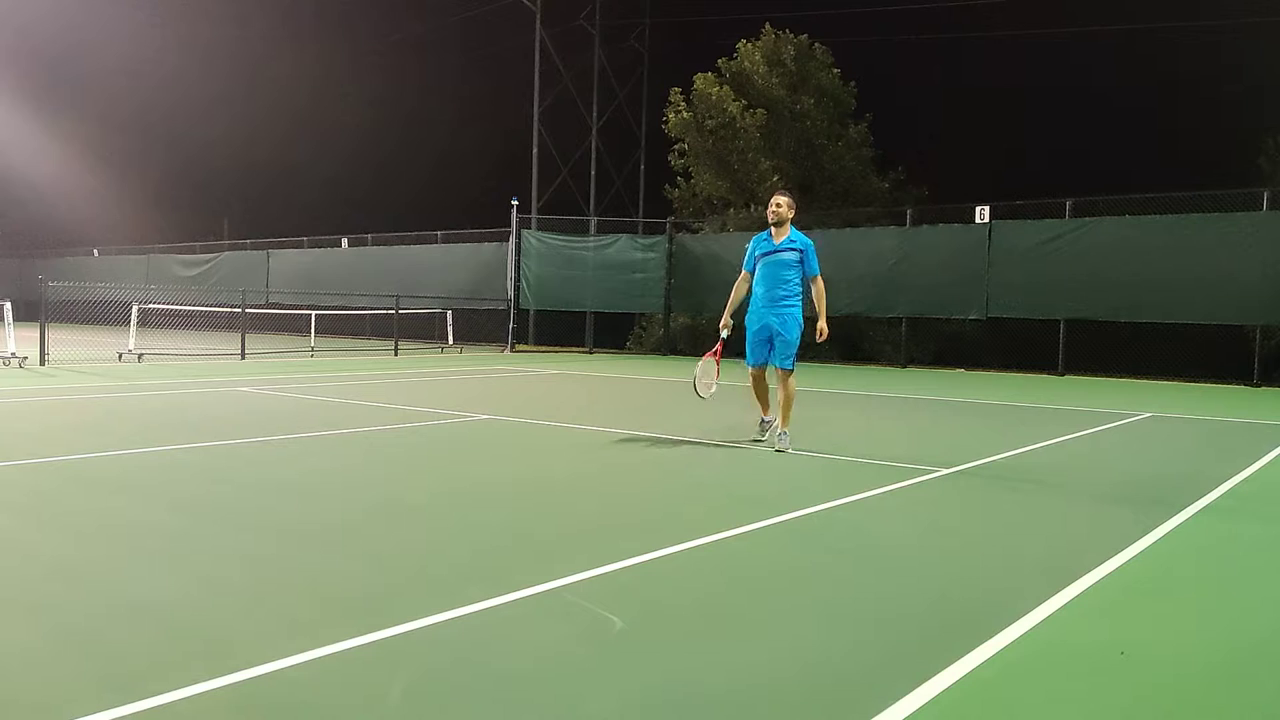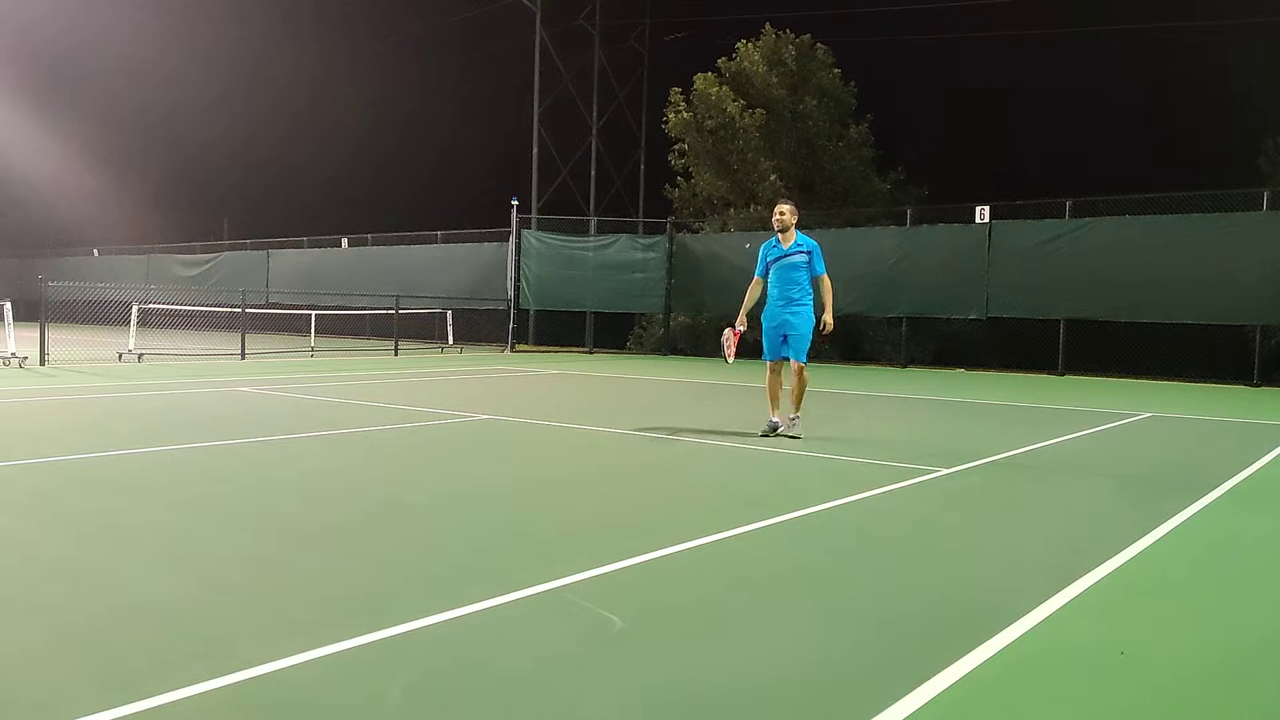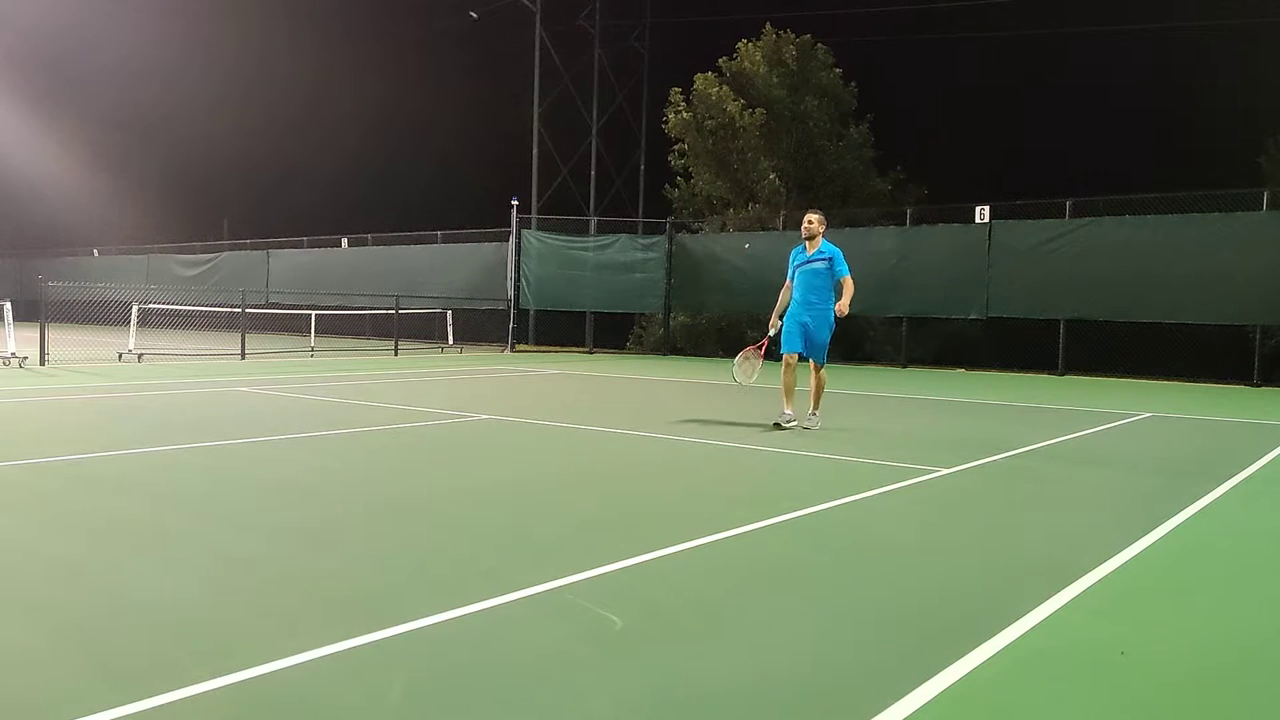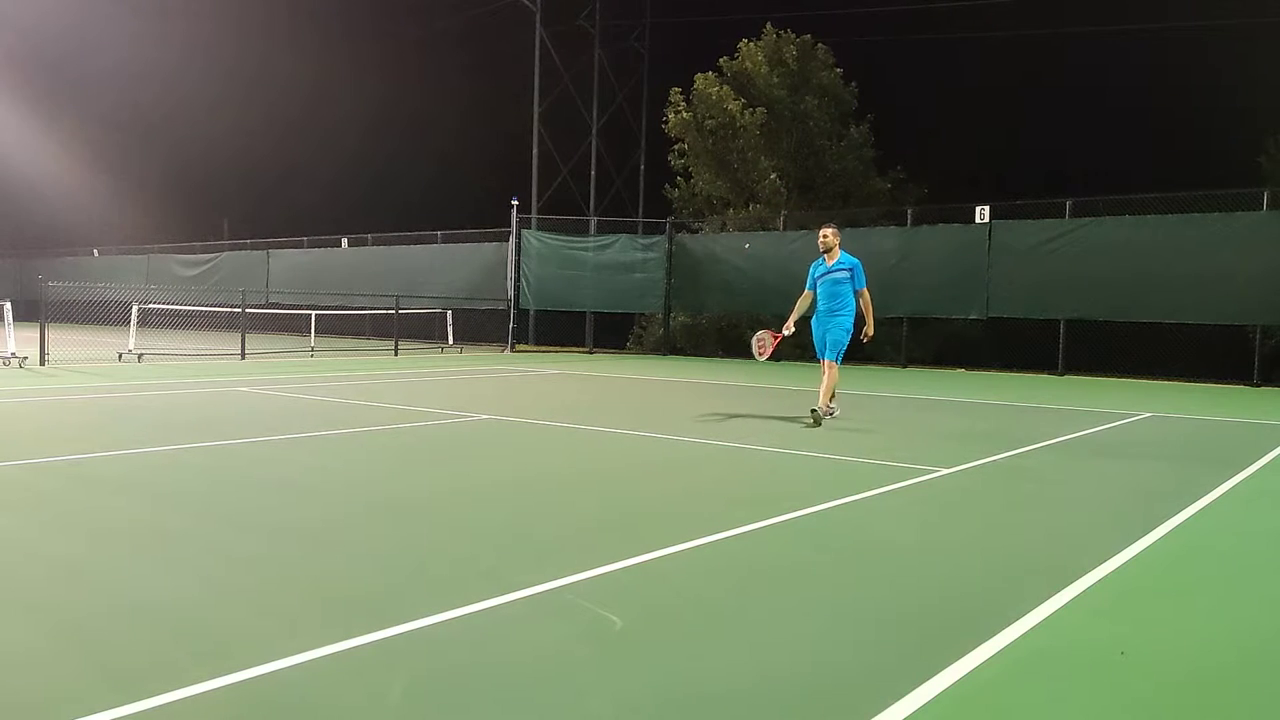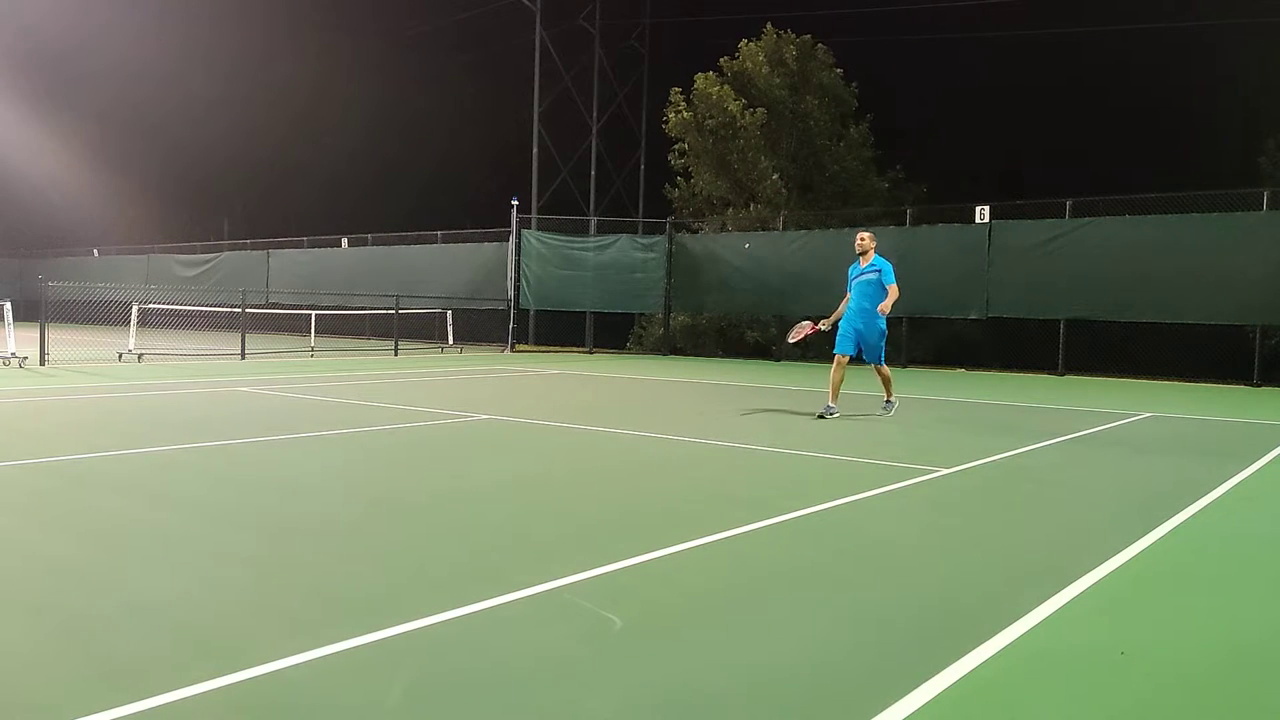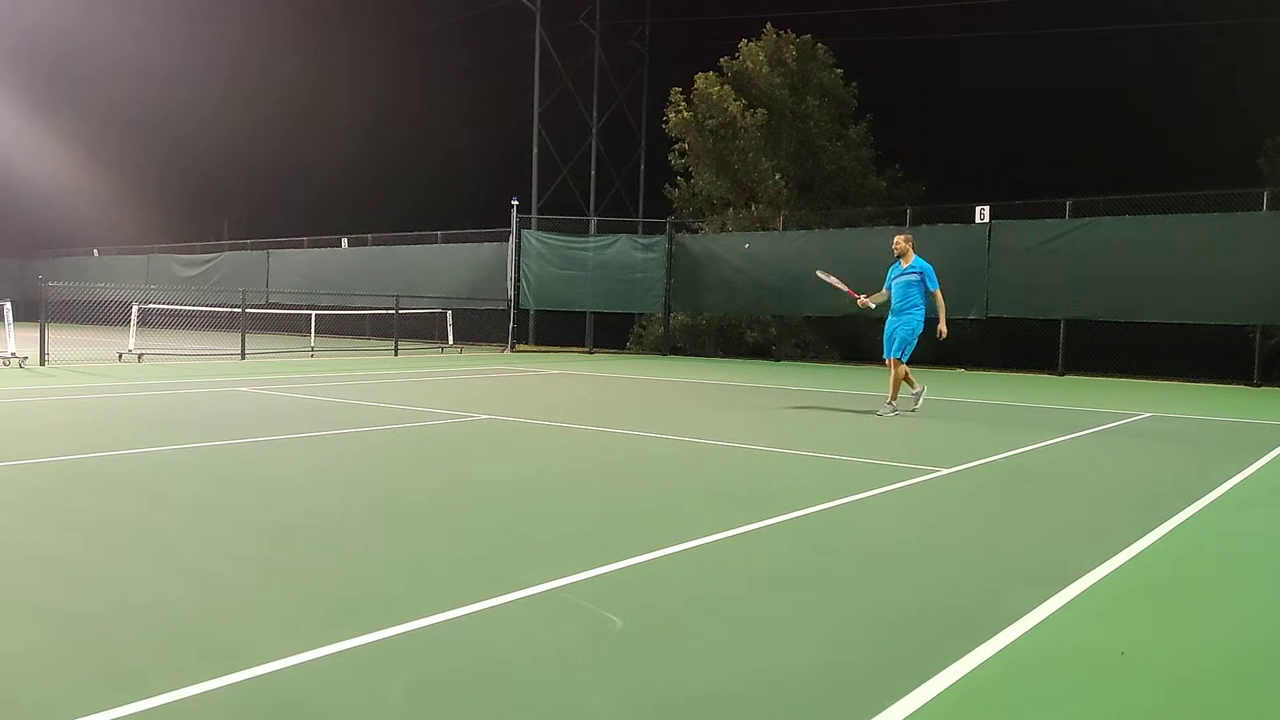
dt=0.4s
person 1, frame 1
left shoulder: (803, 243)
right shoulder: (756, 242)
left elbow: (816, 282)
right elbow: (743, 281)
left wrist: (822, 318)
right wrist: (728, 313)
left hip: (788, 317)
right hip: (758, 316)
left knee: (784, 373)
right knee: (756, 372)
left ankle: (784, 431)
right ankle: (766, 417)
person 1, frame 2
left shoulder: (810, 246)
right shoulder: (766, 248)
left elbow: (823, 281)
right elbow: (757, 284)
left wrist: (828, 312)
right wrist: (743, 313)
left hip: (801, 315)
right hip: (772, 316)
left knee: (798, 366)
right knee: (773, 367)
left ankle: (795, 416)
right ankle: (774, 419)
person 1, frame 3
left shoulder: (833, 253)
right shoulder: (795, 254)
left elbow: (848, 283)
right elbow: (788, 287)
left wrist: (844, 301)
right wrist: (775, 315)
left hip: (821, 318)
right hip: (794, 316)
left knee: (817, 366)
right knee: (788, 360)
left ankle: (814, 412)
right ankle: (788, 413)
person 1, frame 4
left shoulder: (852, 264)
right shoulder: (816, 266)
left elbow: (863, 295)
right elbow: (807, 297)
left wrist: (870, 323)
right wrist: (791, 320)
left hip: (842, 322)
right hip: (819, 321)
left knee: (830, 363)
right knee: (826, 364)
left ankle: (821, 408)
right ankle: (830, 403)
person 1, frame 5
left shoulder: (883, 265)
right shoulder: (853, 269)
left elbow: (894, 290)
left wrist: (887, 302)
right wrist: (832, 319)
left hip: (874, 323)
right hip: (850, 321)
left knee: (877, 364)
right knee: (839, 360)
left ankle: (890, 398)
right ankle: (832, 405)
person 1, frame 6
left shoulder: (924, 268)
right shoulder: (894, 269)
left elbow: (937, 295)
right elbow: (885, 293)
left wrist: (942, 321)
right wrist: (868, 300)
left hip: (911, 320)
right hip: (893, 320)
left knee: (897, 361)
right knee: (890, 362)
left ankle: (892, 403)
right ankle: (917, 388)
